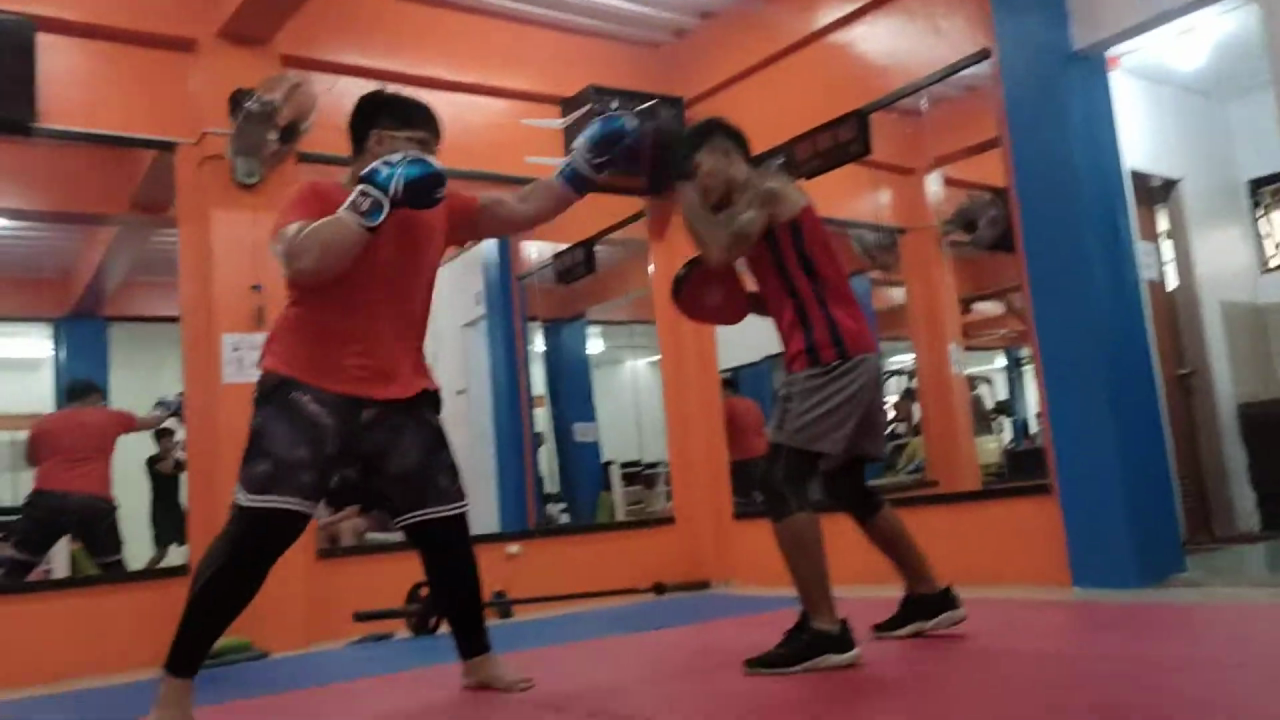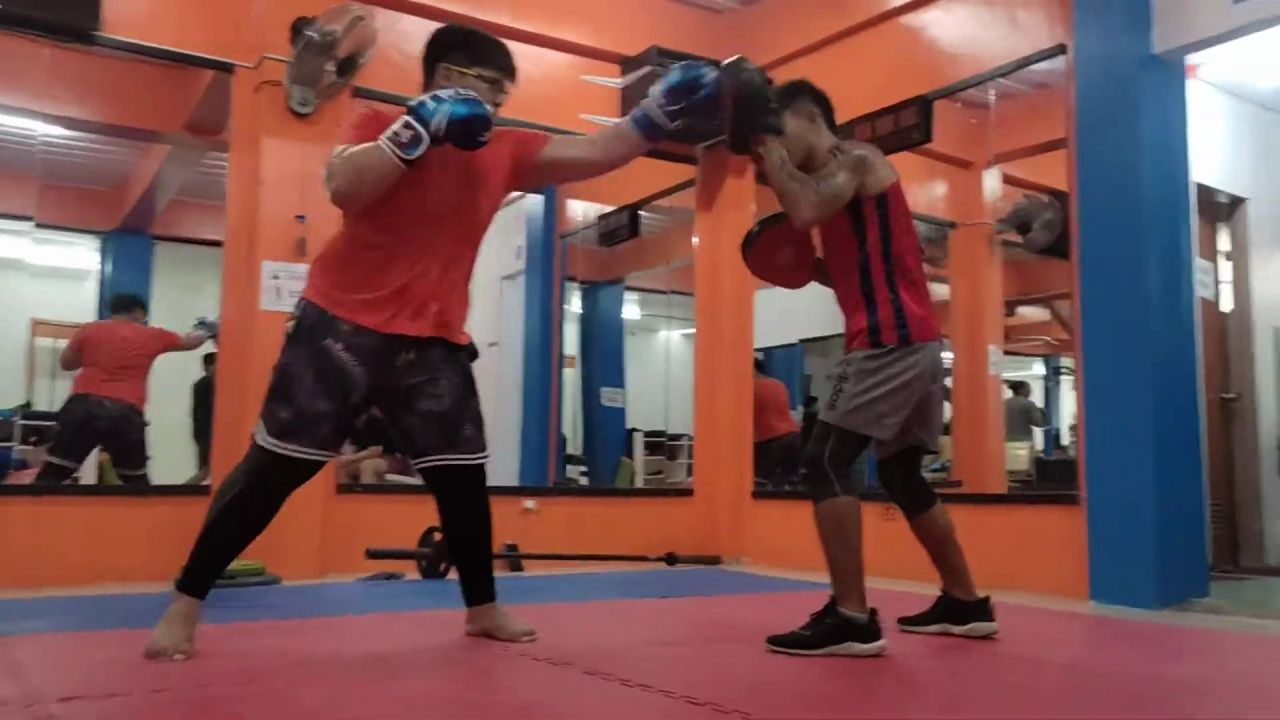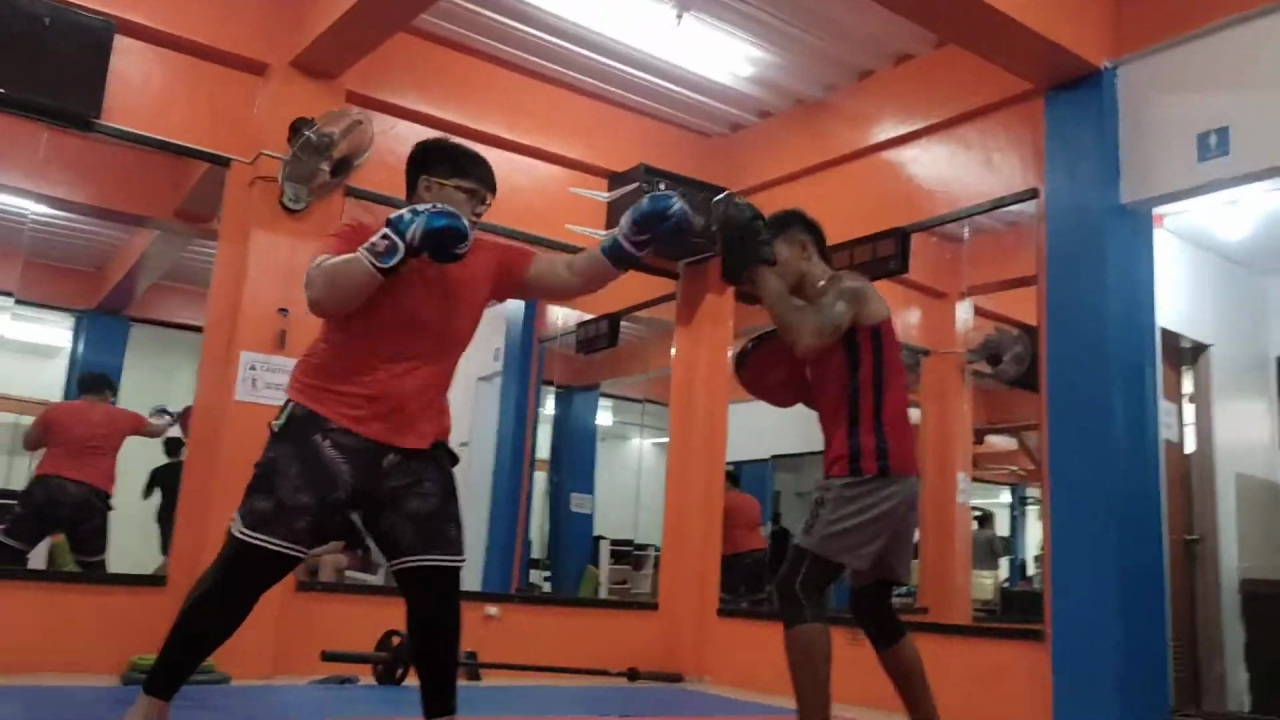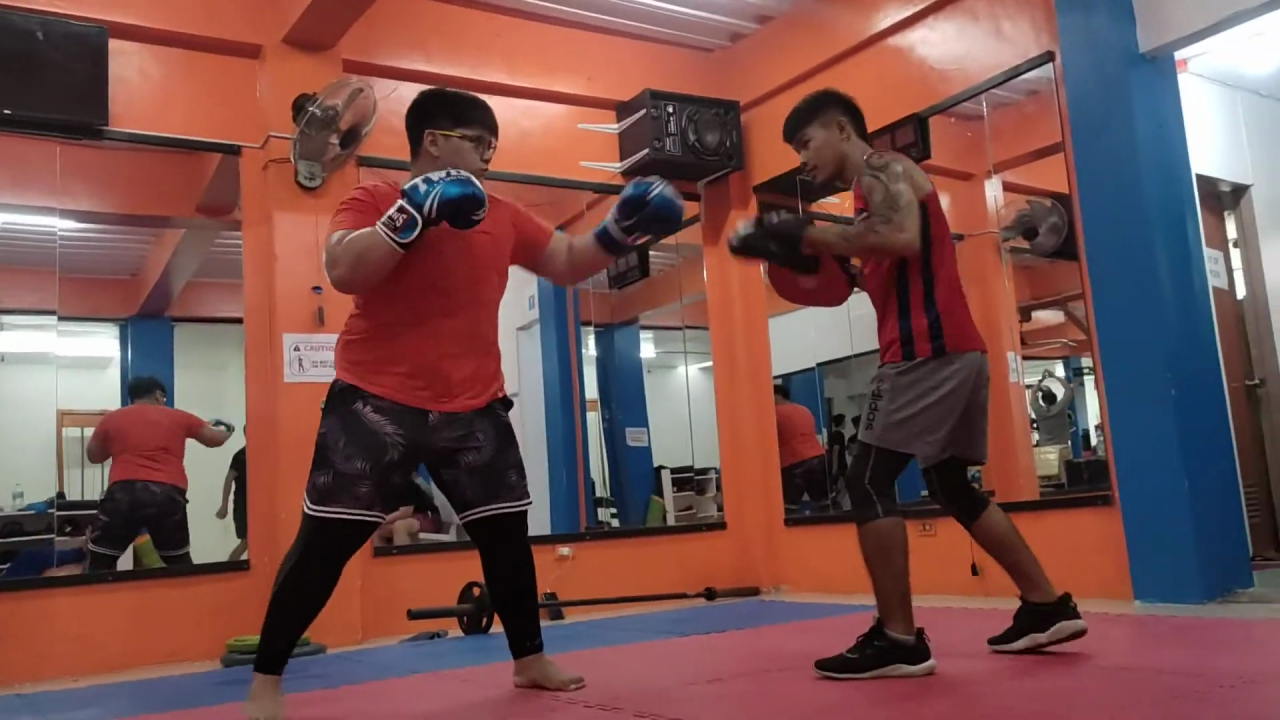
dt=1s
person 1, frame 1
left shoulder: (436, 206)
right shoulder: (316, 197)
left elbow: (523, 210)
right elbow: (303, 263)
left wrist: (583, 166)
right wrist: (373, 195)
left hip: (398, 401)
right hip: (306, 392)
left knee: (446, 530)
right knee: (258, 530)
left ankle: (478, 660)
person 1, frame 2
left shoulder: (504, 147)
right shoulder: (377, 122)
left elbow: (589, 154)
right elbow: (347, 187)
left wrist: (658, 110)
right wrist: (419, 125)
left hip: (435, 343)
right hip: (343, 327)
left knee: (462, 477)
right knee: (279, 464)
left ankle: (483, 608)
right ankle: (185, 606)
person 1, frame 3
left shoulder: (487, 258)
right shoulder: (365, 234)
left elbow: (571, 275)
right elbow: (324, 296)
left wrist: (635, 236)
right wrist: (398, 238)
left hip: (416, 448)
right hip: (325, 429)
left knee: (435, 587)
right knee: (249, 566)
person 1, frame 4
left shoulder: (499, 213)
right shoulder: (370, 200)
left elbow: (571, 261)
right elbow: (345, 272)
left wrist: (627, 224)
right wrist: (414, 209)
left hip: (470, 406)
right hip: (375, 400)
left knee: (505, 531)
right knee: (329, 535)
left ankle: (530, 660)
person 2, frame 1
left shoulder: (765, 186)
right shoulder: (758, 211)
left elbow: (718, 251)
left wrist: (681, 183)
left hip: (829, 358)
right hip: (848, 356)
left knee: (780, 482)
right knee: (845, 485)
left ankle: (823, 630)
right ankle: (929, 595)
person 2, frame 2
left shoulder: (856, 156)
right shoulder: (832, 182)
left elbow: (806, 211)
left wrist: (763, 139)
left hip: (891, 342)
right hip: (904, 343)
left knee: (825, 461)
right knee: (903, 475)
left ankle: (851, 619)
right ankle: (965, 603)
person 2, frame 3
left shoulder: (846, 288)
right shoulder: (819, 308)
left elbow: (805, 341)
left wrist: (763, 267)
left hip: (865, 471)
right hip: (884, 475)
left knee: (796, 587)
right knee: (873, 608)
person 2, frame 4
left shoulder: (882, 169)
right shoulder: (883, 182)
left elbow: (901, 239)
left wrist: (802, 231)
right wrist: (848, 278)
left hip: (927, 351)
right hip: (959, 349)
left knee: (869, 481)
right knee: (953, 486)
left ankle: (900, 639)
right ankle: (1048, 606)
person 3, frame 1
left shoulder: (44, 423)
right shoulder: (110, 418)
left elbow: (32, 459)
right elbow: (148, 422)
right wrist: (166, 409)
left hip: (47, 499)
right hip: (94, 502)
right knee: (113, 568)
person 3, frame 2
left shoulder: (88, 331)
right shoulder: (152, 336)
left elbow: (65, 362)
right elbow: (190, 341)
right wrist: (206, 330)
left hip: (80, 405)
right hip: (122, 413)
left knee: (52, 474)
right knee: (136, 480)
person 3, frame 3
left shoulder: (55, 410)
right shoulder: (121, 417)
left elbow: (29, 443)
right elbow: (156, 428)
right wrist: (166, 418)
left hip: (47, 487)
right hip: (90, 497)
right knee: (93, 566)
person 3, frame 4
left shoulder: (112, 419)
right shoulder: (178, 418)
left elbow: (94, 456)
right elbow: (215, 438)
right wrist: (225, 429)
left hip: (123, 493)
right hip: (168, 495)
left knee: (99, 563)
right knee: (180, 561)
